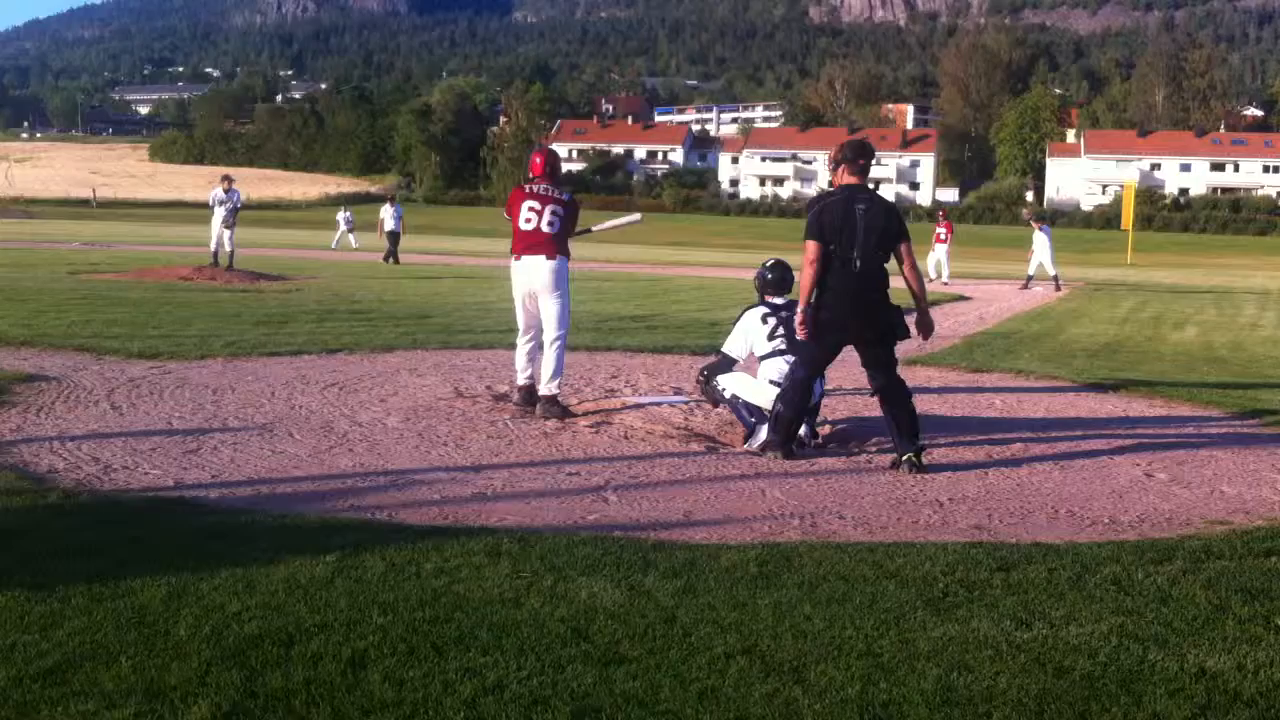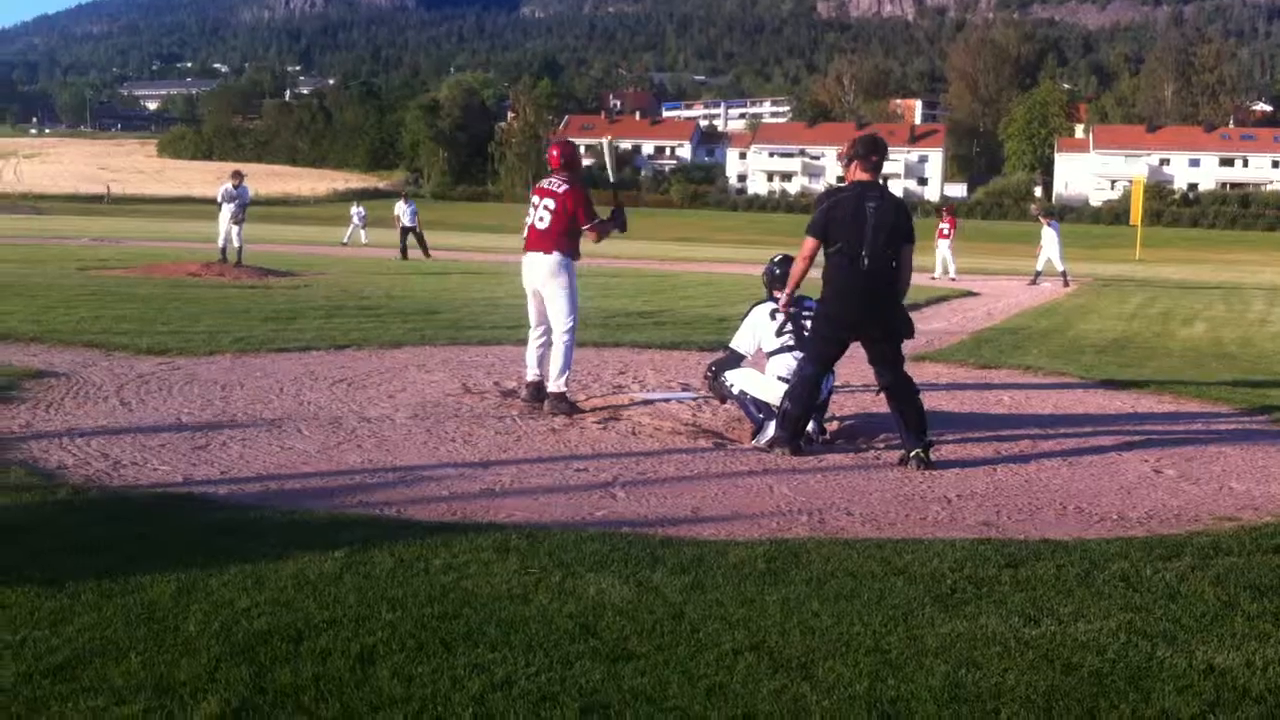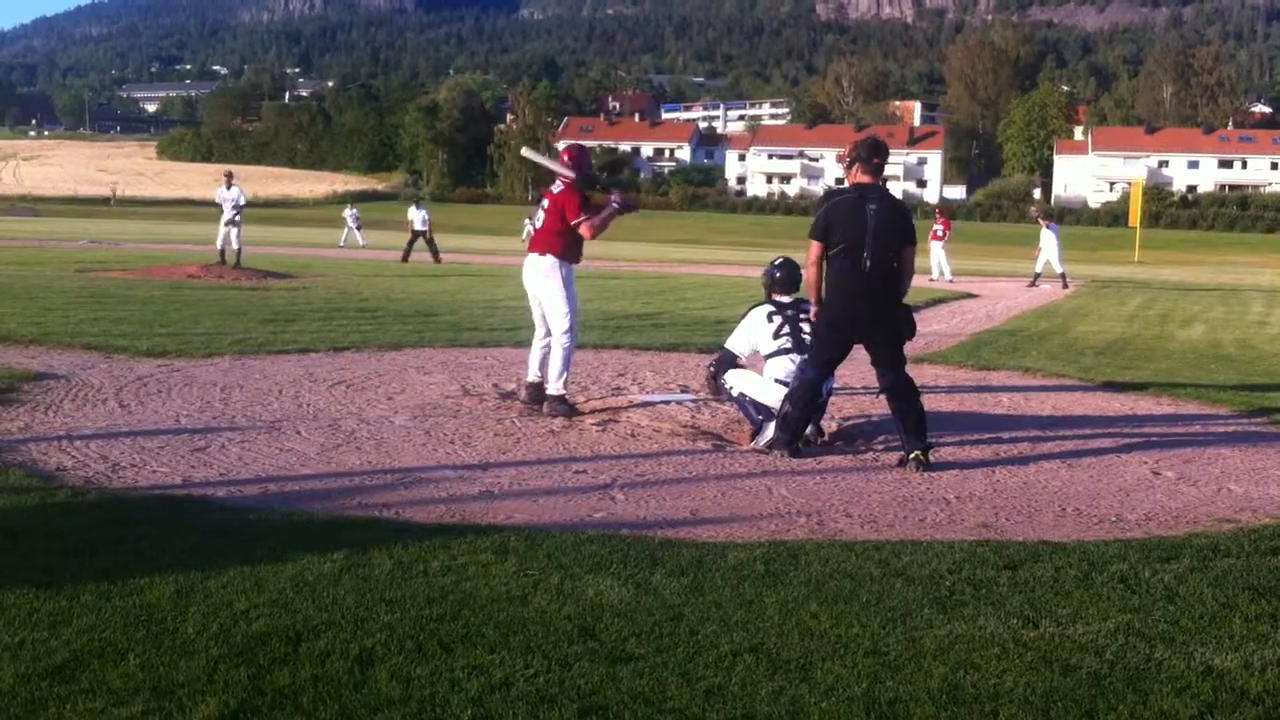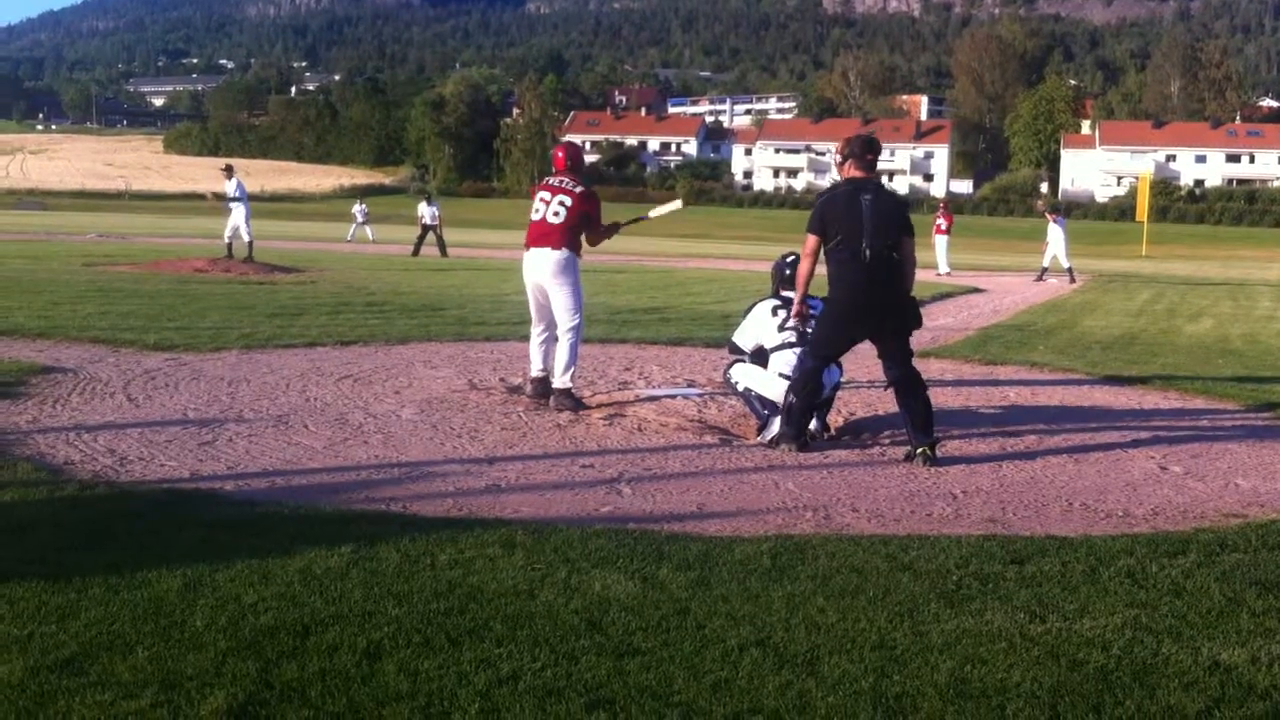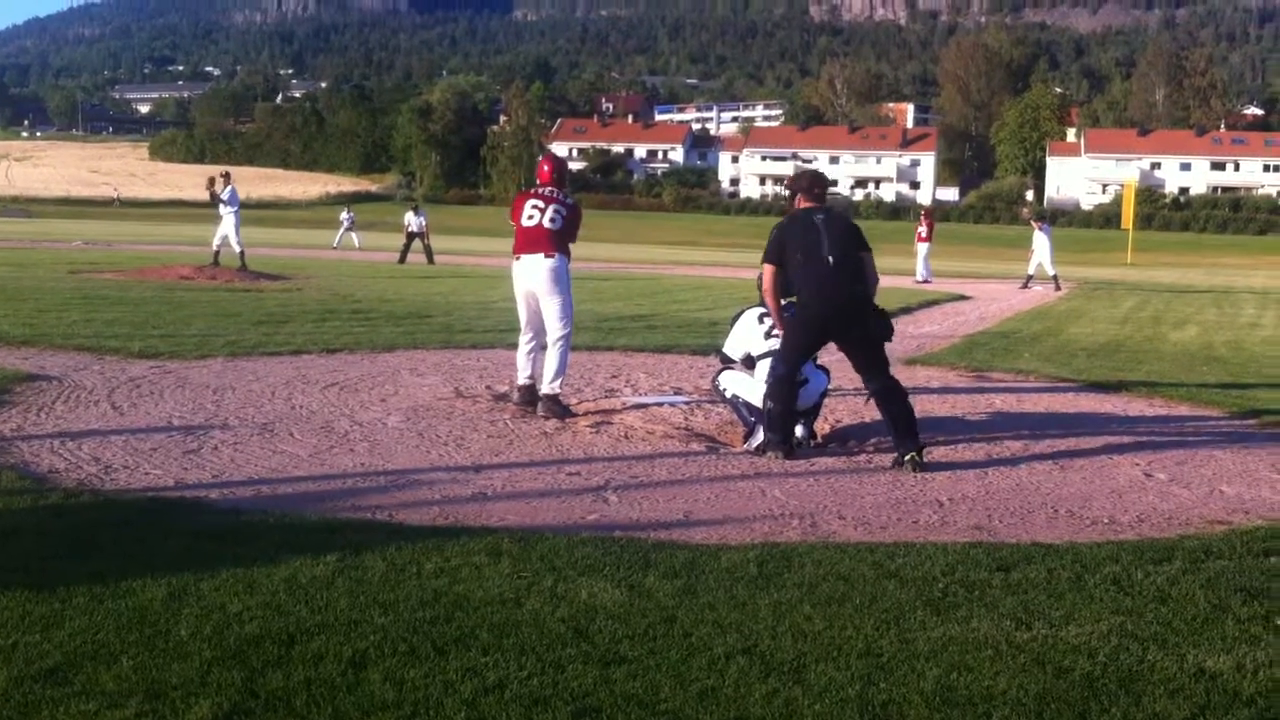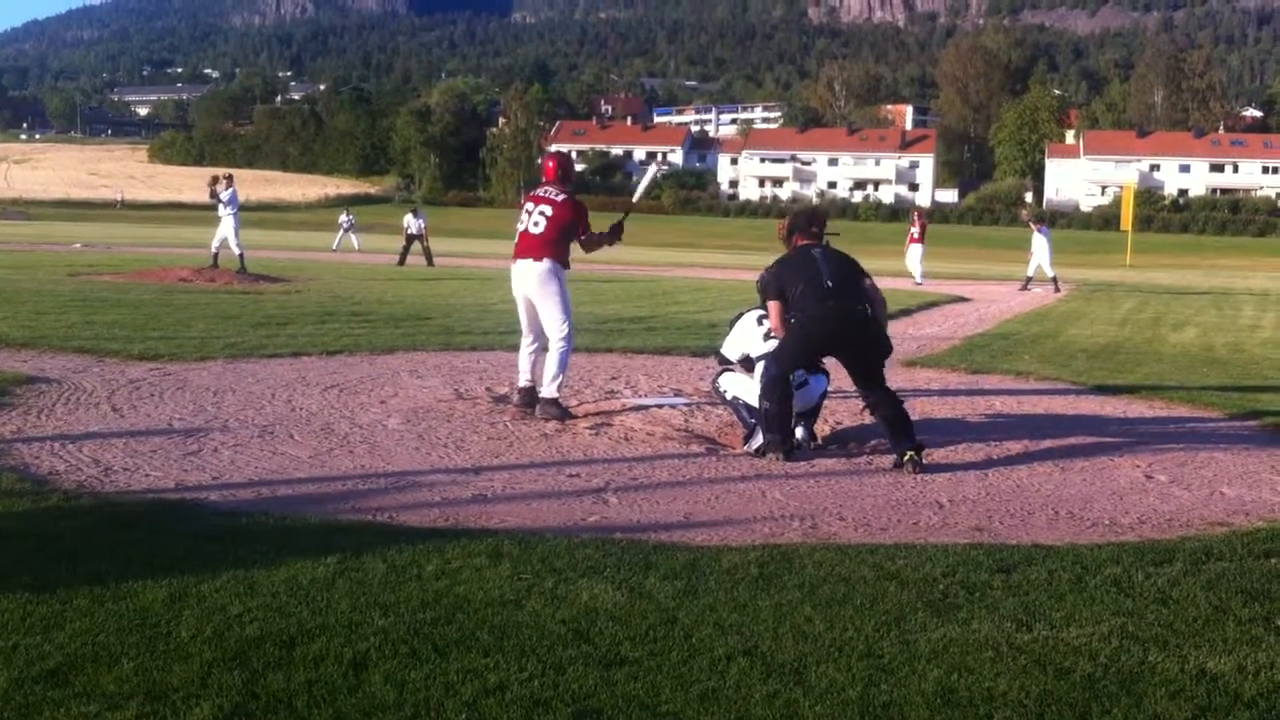
dt=0.4s
person 1, frame 1
left shoulder: (824, 206)
right shoulder: (887, 210)
left elbow: (812, 261)
right elbow: (908, 265)
left wrist: (802, 309)
right wrist: (922, 309)
left hip: (832, 308)
right hip: (874, 309)
left knee: (803, 373)
right knee: (887, 378)
left ankle: (778, 441)
right ankle: (909, 451)
person 1, frame 2
left shoulder: (833, 202)
right shoulder: (897, 208)
left elbow: (807, 256)
right elbow: (905, 267)
left wrist: (787, 293)
right wrist: (891, 303)
left hip: (837, 304)
right hip: (880, 306)
left knee: (811, 369)
right knee: (893, 375)
left ankle: (784, 437)
right ankle: (917, 448)
person 1, frame 3
left shoulder: (833, 204)
right shoulder: (898, 210)
left elbow: (814, 260)
right elbow: (907, 268)
left wrist: (815, 302)
left hip: (840, 307)
right hip: (882, 308)
left knee: (813, 371)
right knee: (895, 377)
left ankle: (784, 438)
right ankle: (916, 449)
person 1, frame 4
left shoulder: (830, 198)
right shoulder: (894, 201)
left elbow: (809, 255)
right elbow: (908, 258)
left wrist: (799, 299)
right wrist: (902, 300)
left hip: (846, 300)
right hip: (887, 299)
left knee: (812, 361)
right knee: (902, 369)
left ankle: (791, 434)
right ankle: (923, 444)
person 1, frame 5
left shoulder: (785, 228)
right shoulder: (845, 223)
left elbow: (769, 286)
right elbow: (872, 277)
left wrist: (781, 323)
right wrist: (861, 312)
left hip: (812, 306)
right hip: (855, 304)
left knee: (784, 368)
right knee: (879, 378)
left ankle: (777, 442)
right ankle: (910, 448)
person 1, frame 6
left shoulder: (782, 265)
right shoulder: (843, 259)
left elbow: (777, 323)
right elbow: (877, 302)
left wrist: (798, 354)
right wrist: (879, 342)
left hip: (813, 325)
right hip: (856, 324)
left knee: (776, 371)
right knee: (876, 389)
left ankle: (776, 444)
right ankle: (908, 450)
person 2, frame 1
left shoulder: (518, 194)
right shoulder: (568, 202)
left hip: (521, 266)
right hip: (552, 267)
left knee: (527, 332)
right knee: (555, 335)
left ankle: (524, 389)
right ankle: (548, 399)
person 2, frame 2
left shoulder: (540, 187)
right shoulder: (574, 192)
right elbow: (594, 235)
left wrist: (604, 219)
right wrist: (613, 221)
left hip: (530, 262)
right hip: (554, 264)
left knee: (539, 328)
right knee: (563, 331)
left ankle: (533, 386)
right ankle: (555, 396)
person 2, frame 3
left shoulder: (557, 189)
right shoulder: (571, 191)
left elbow: (588, 213)
right elbow: (588, 231)
left wrist: (614, 205)
right wrist: (613, 208)
left hip: (533, 265)
right hip: (551, 266)
left knee: (544, 331)
right knee: (563, 333)
left ankle: (533, 387)
right ankle: (554, 397)
person 2, frame 4
left shoulder: (541, 187)
right shoulder: (586, 195)
right elbow: (594, 240)
right wrist: (610, 230)
left hip: (531, 258)
right hip: (559, 259)
left knee: (542, 325)
right knee: (570, 327)
left ankle: (538, 381)
right ankle: (561, 391)
person 2, frame 5
left shoulder: (522, 198)
right shoulder: (571, 207)
left hip: (521, 265)
right hip: (551, 265)
left knee: (530, 332)
right knee: (559, 335)
left ankle: (524, 389)
right ankle: (549, 397)
person 2, frame 6
left shoulder: (531, 197)
right shoulder: (571, 205)
right elbow: (588, 245)
right wrist: (610, 236)
left hip: (519, 269)
right hip: (544, 270)
left knee: (531, 335)
right knee: (560, 337)
left ankle: (524, 391)
right ankle: (547, 400)
person 3, frame 1
left shoulder: (754, 315)
left elbow: (726, 359)
left wrist: (705, 374)
left hip: (772, 395)
left knee: (719, 379)
right knee: (816, 376)
left ankle: (761, 427)
right ankle: (804, 426)
person 3, frame 2
left shoulder: (762, 311)
right shoulder: (813, 307)
left elbow: (734, 356)
left wrist: (713, 371)
left hip: (781, 391)
left knee: (728, 375)
right knee: (825, 372)
left ankle: (768, 423)
right ankle: (812, 423)
person 3, frame 3
left shoulder: (760, 313)
right shoulder: (811, 310)
left elbow: (728, 356)
left wrist: (714, 370)
left hip: (778, 394)
left knee: (728, 376)
left ankle: (769, 424)
right ankle: (810, 424)
person 3, frame 4
left shoulder: (764, 307)
right shoulder: (818, 305)
left elbow: (735, 348)
left hip: (783, 388)
right hip: (819, 387)
left knee: (734, 371)
right knee: (834, 368)
left ankle: (774, 419)
right ankle: (816, 420)
person 3, frame 5
left shoulder: (751, 315)
left elbow: (726, 357)
right hip: (805, 395)
left knee: (722, 378)
right knee: (821, 374)
left ankle: (760, 426)
right ankle: (803, 426)
person 3, frame 6
left shoulder: (751, 319)
left elbow: (724, 358)
right hip: (803, 394)
left knee: (722, 380)
right knee: (820, 374)
left ankle: (759, 429)
right ankle: (802, 429)
